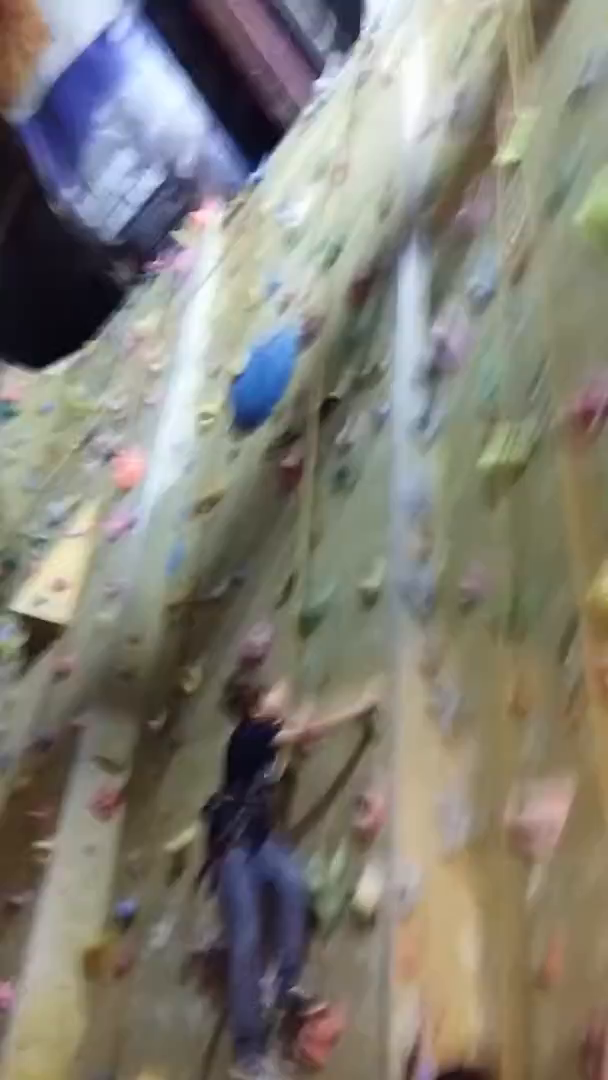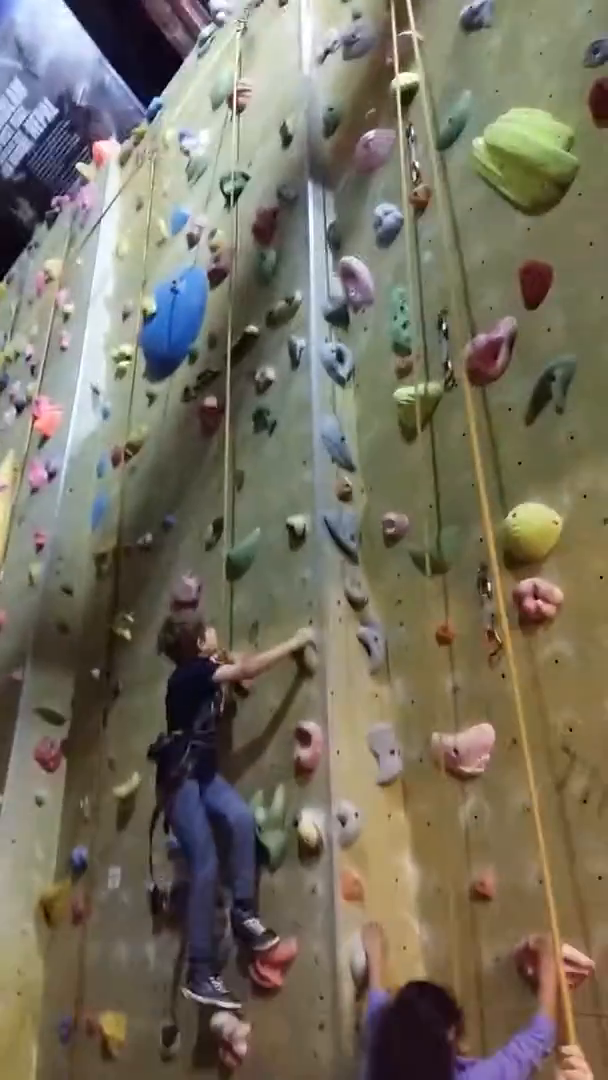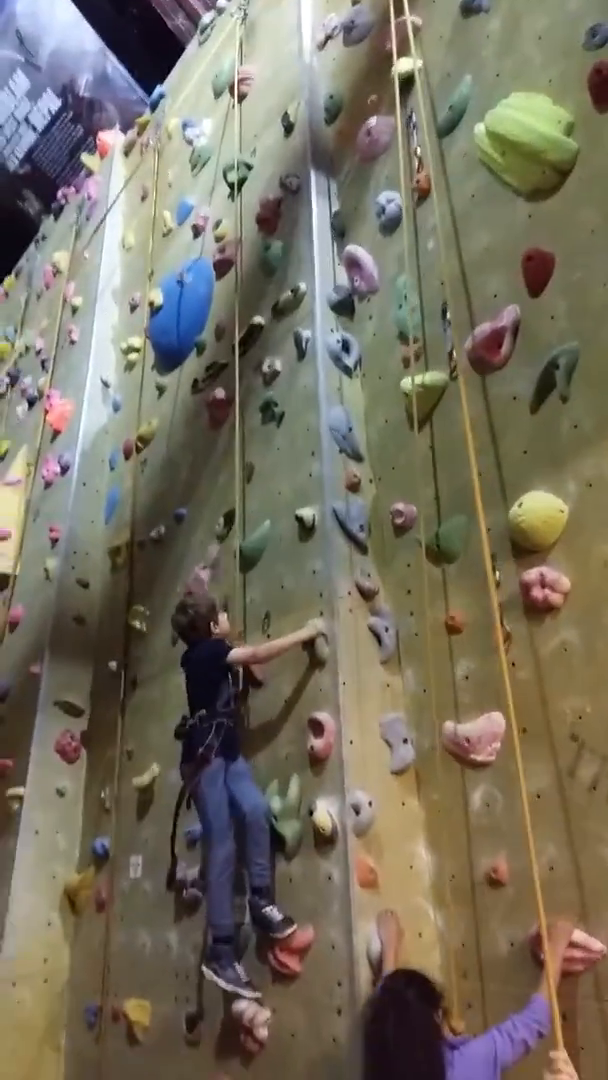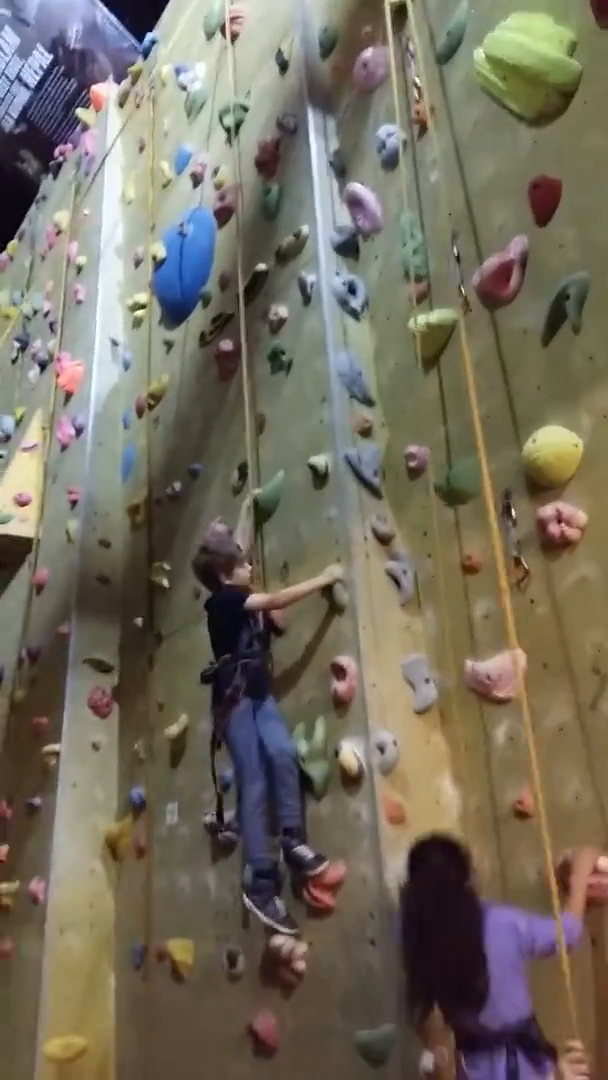
dt=0.5s
person 1, frame 1
left shoulder: (262, 733)
right shoulder: (250, 734)
left elbow: (301, 727)
right elbow: (310, 730)
right wrist: (363, 705)
left hip: (255, 836)
right hip: (231, 839)
left knee: (293, 882)
right knee: (246, 936)
left ankle: (287, 982)
right ankle: (248, 1046)
person 1, frame 2
left shoulder: (200, 671)
right shoulder: (191, 673)
right elbow: (247, 669)
right wrist: (296, 642)
left hip: (203, 771)
right hip: (180, 775)
left knee: (241, 817)
right knee: (205, 867)
left ankle: (243, 912)
right ankle: (200, 972)
person 1, frame 3
left shoulder: (203, 652)
right shoulder: (210, 660)
right elbow: (259, 654)
right wrist: (306, 633)
left hip: (225, 752)
right hip: (206, 756)
left knee: (256, 811)
right knee: (223, 845)
left ankle: (261, 901)
right ankle: (220, 953)
person 1, frame 4
left shoulder: (235, 594)
right shoulder: (225, 600)
left elbow: (237, 550)
right elbow: (276, 600)
left wrist: (247, 512)
right wrist: (324, 579)
left hip: (258, 694)
right hip: (234, 698)
left knee: (283, 753)
right knee: (254, 784)
left ankle: (292, 840)
right ankle: (261, 883)
